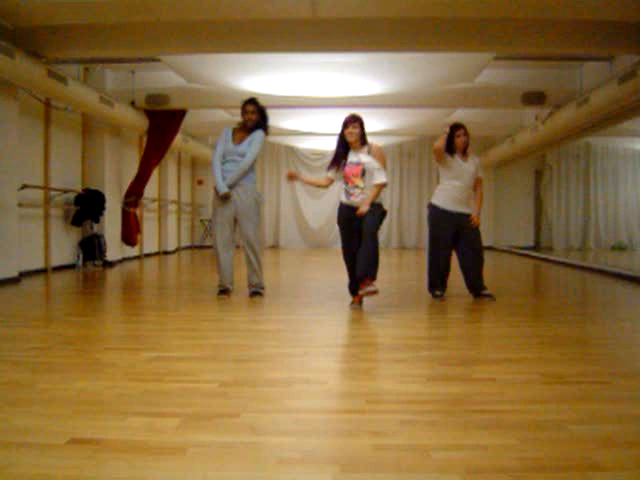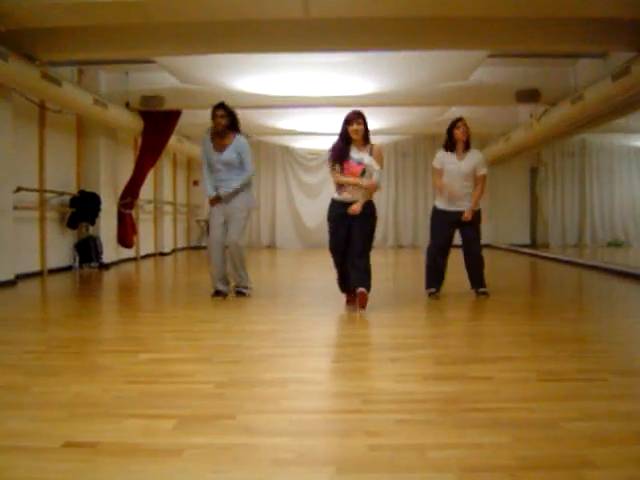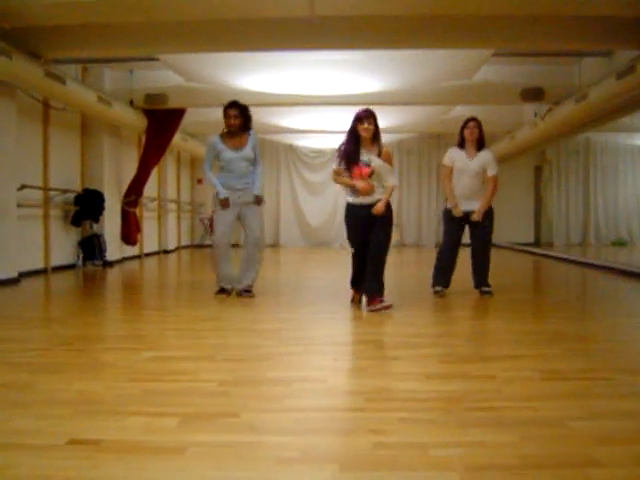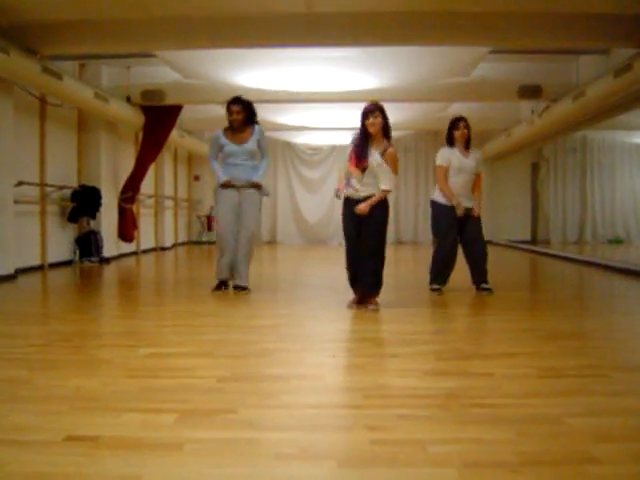
dt=0.5s
person 1, frame 1
left shoulder: (374, 151)
right shoulder: (341, 156)
left elbow: (381, 180)
right elbow: (326, 181)
left wrist: (367, 203)
right wrist: (300, 178)
left hip: (371, 206)
right hip: (347, 208)
left knee: (369, 235)
right knee: (349, 250)
left ankle: (367, 281)
right ankle: (356, 292)
person 1, frame 2
left shoulder: (374, 150)
right shoulder: (339, 149)
left elbow: (376, 182)
right elbow: (336, 177)
left wrist: (360, 203)
right wrist: (359, 182)
left hip: (363, 206)
right hip: (338, 206)
left knee: (360, 248)
right knee: (338, 249)
left ankle: (361, 289)
right ankle: (350, 291)
person 1, frame 3
left shoulder: (383, 152)
right shoulder: (347, 149)
left elbow: (391, 181)
right elbow: (336, 176)
left wrist: (383, 202)
right wrist: (356, 184)
left hip: (378, 208)
right hip: (355, 209)
left knee: (377, 251)
right knee: (359, 251)
left ankle: (374, 296)
right ankle: (357, 289)
person 1, frame 4
left shoulder: (388, 151)
right shoulder: (358, 141)
left elbow: (387, 186)
left wrist: (368, 204)
right wrist: (342, 183)
left hip: (374, 205)
right hip: (351, 203)
left knee: (372, 249)
right knee: (353, 250)
left ankle: (370, 295)
right ankle: (359, 292)
person 2, frame 1
left shoulder: (258, 135)
right shoulder: (227, 132)
left elbow: (248, 162)
right elbow: (217, 159)
left wrist: (229, 183)
right wrist: (221, 186)
left hip: (245, 190)
right hip: (223, 191)
left knee: (251, 238)
right knee: (222, 238)
left ankle: (256, 285)
right ankle: (225, 284)
person 2, frame 2
left shoulder: (240, 140)
right shoulder: (208, 139)
left elbow: (250, 171)
right elbow: (206, 168)
left wrist: (227, 192)
right wrist: (210, 192)
left hip: (240, 195)
right hip: (219, 197)
left knee: (233, 240)
right knee: (215, 240)
left ankle: (241, 284)
right ankle: (220, 286)
person 2, frame 3
left shoulder: (252, 137)
right shoulder: (215, 141)
right elbow: (208, 169)
left wrist: (258, 189)
right wrist: (221, 192)
left hip: (250, 195)
right hip: (227, 196)
left knee: (255, 237)
right knee: (220, 238)
left ankle: (245, 284)
right ankle: (225, 283)
person 2, frame 4
left shoulder: (257, 131)
right shoulder: (219, 135)
left elbow: (264, 157)
right elbow: (213, 159)
left wrist: (258, 178)
right wrist: (221, 178)
left hip: (250, 186)
right hip: (228, 186)
left knee: (249, 230)
right knee: (224, 229)
left ankle: (240, 280)
right ankle: (224, 277)
person 3, frame 1
left shoulder: (474, 161)
right shoulder: (445, 157)
left elbow: (478, 189)
right elbow: (437, 147)
left wrist: (477, 212)
right wrist: (446, 136)
left hip: (466, 213)
right hip: (442, 210)
left knee: (473, 251)
right knee: (440, 251)
left ankle: (477, 288)
right ankle: (437, 288)
person 3, frame 2
left shoulder: (477, 156)
right shoulder: (442, 155)
left elbow: (480, 185)
right elbow: (435, 180)
left wrist: (471, 209)
right wrist: (446, 188)
left hip: (468, 210)
right hip: (443, 210)
left knee: (473, 249)
right knee: (437, 248)
left ankle: (479, 285)
right ankle: (433, 286)
person 3, frame 3
left shoulder: (487, 156)
right shoulder: (453, 153)
left elbow: (492, 185)
right elbow: (445, 180)
left wrist: (481, 210)
right wrist: (454, 205)
left hip: (479, 209)
right hip: (454, 209)
left knee: (481, 248)
right knee: (449, 246)
left ankle: (483, 284)
right ankle: (439, 283)
person 3, frame 4
left shoulder: (475, 155)
right shoulder: (445, 152)
left elbow: (477, 183)
right elbow: (441, 181)
left wrist: (477, 205)
right wrist: (456, 203)
left hip: (468, 208)
right hip: (444, 206)
left knee: (477, 245)
right knee: (446, 246)
left ankle: (481, 281)
right ankle: (437, 282)
